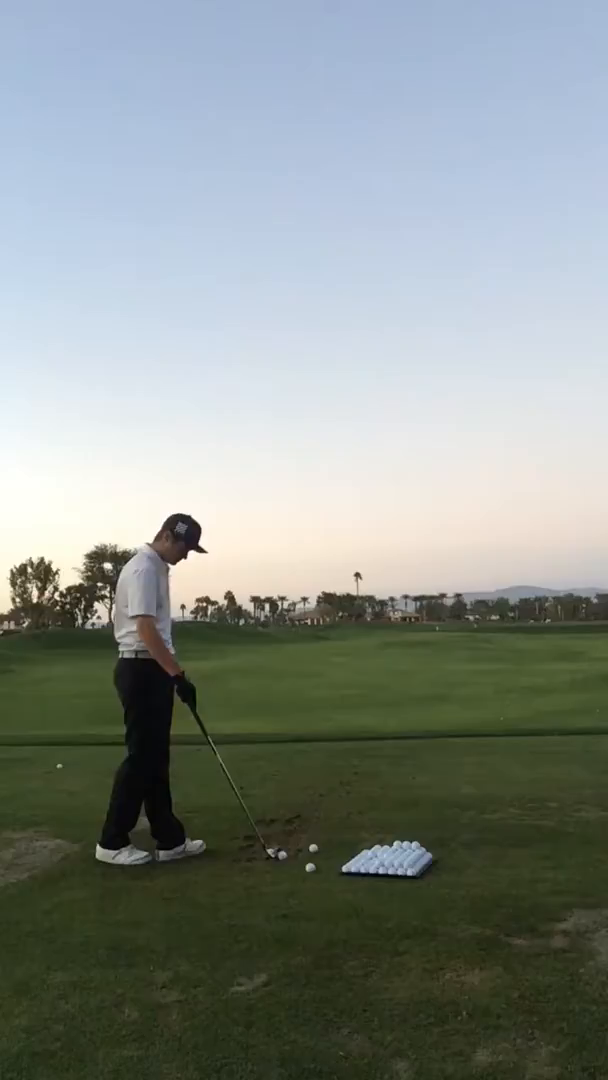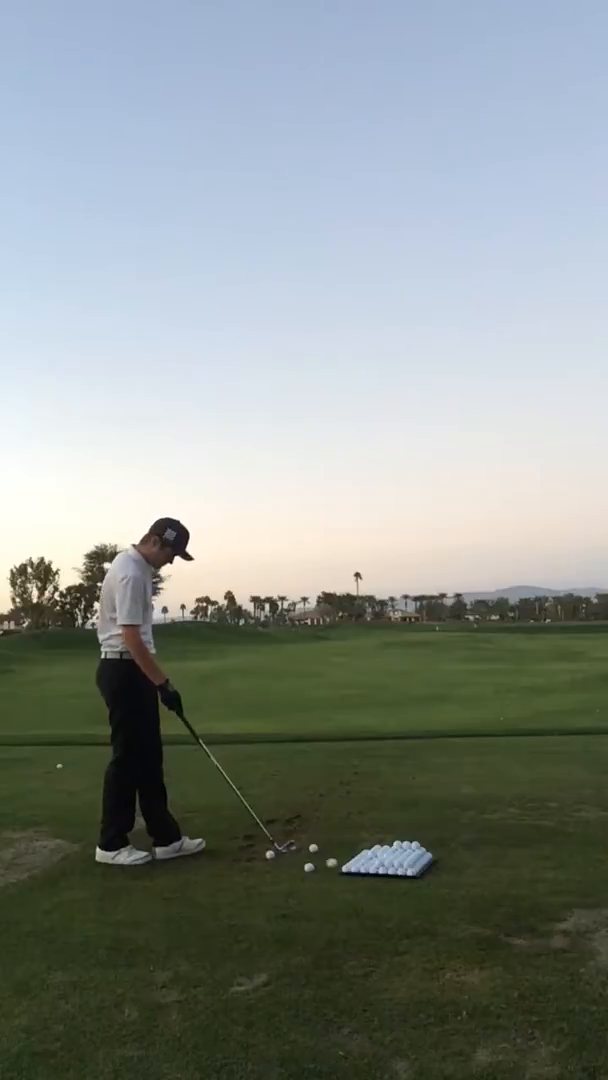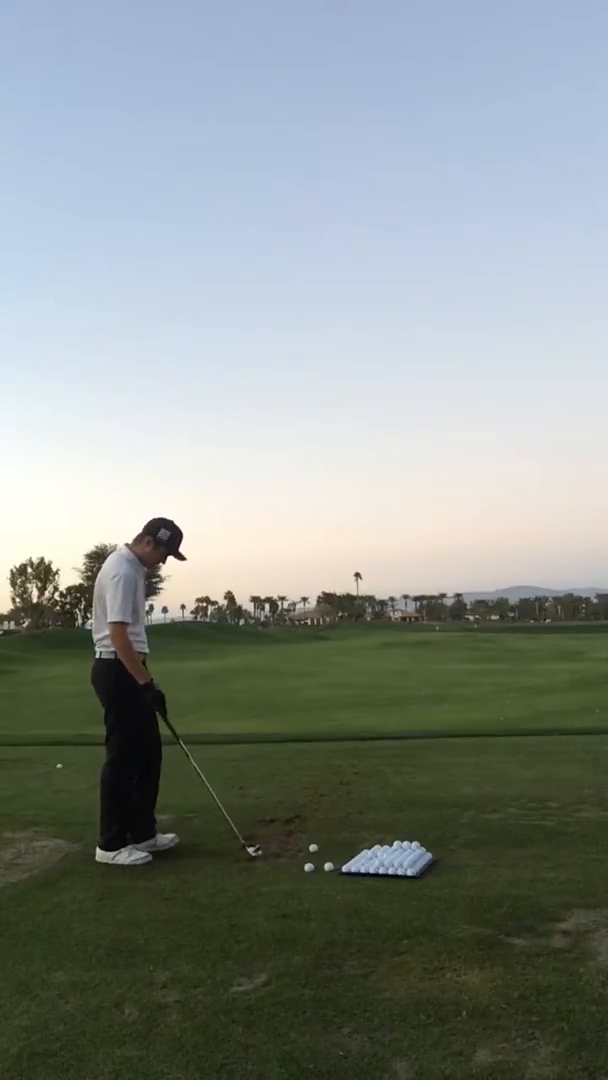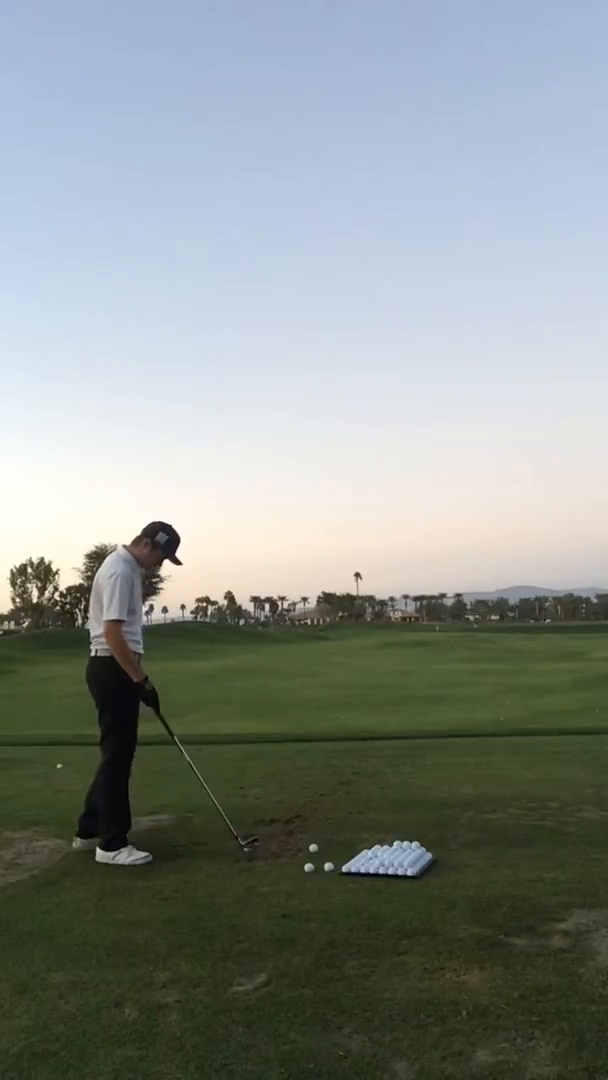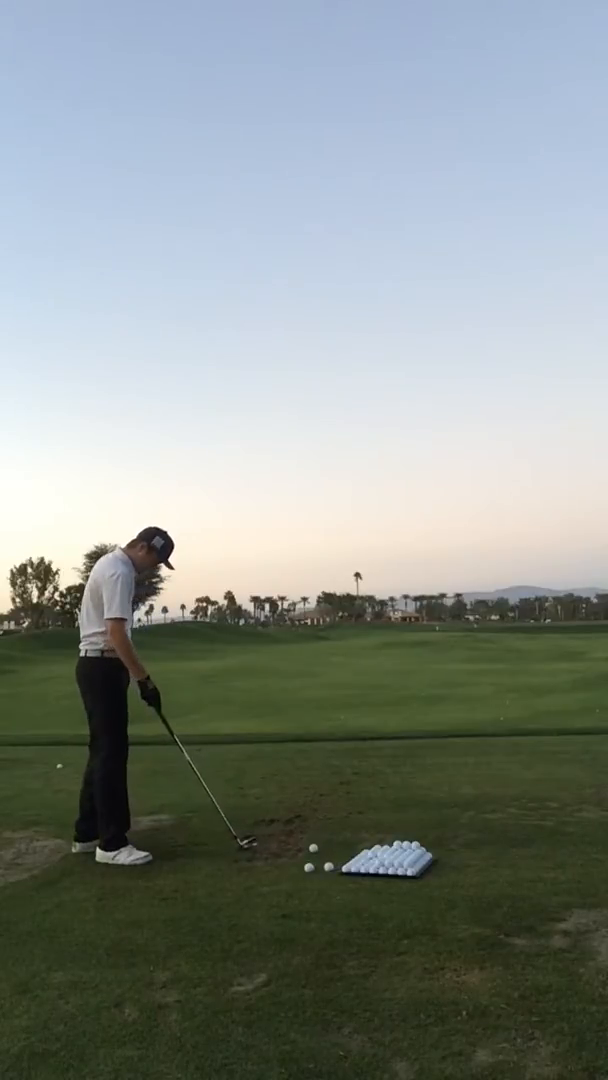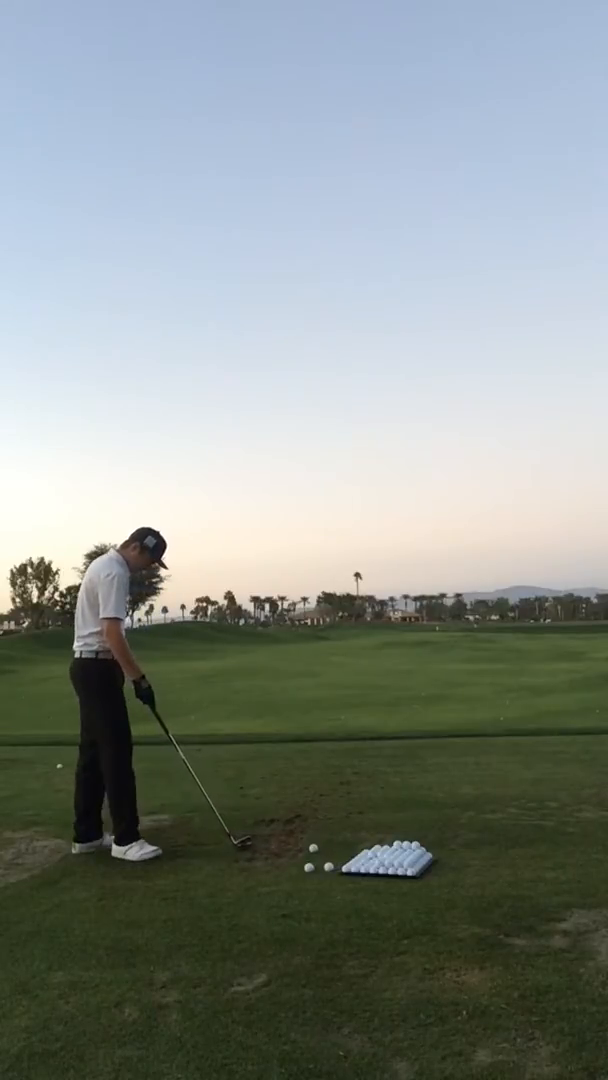
dt=0.4s
person 1, frame 1
left shoulder: (156, 567)
right shoulder: (143, 569)
right elbow: (146, 630)
left wrist: (171, 674)
right wrist: (178, 674)
left hip: (151, 671)
right hip: (141, 671)
left knee: (155, 759)
right knee: (140, 757)
left ankle: (169, 840)
right ankle: (112, 842)
person 1, frame 2
left shoulder: (136, 566)
right shoulder: (131, 574)
right elbow: (132, 638)
right wrist: (163, 684)
left hip: (131, 671)
right hip: (124, 672)
left knee: (149, 756)
right knee: (127, 757)
left ankle: (166, 838)
right ankle: (111, 844)
person 1, frame 3
left shoulder: (130, 566)
right shoulder: (123, 572)
right elbow: (118, 635)
right wrist: (147, 683)
left hip: (127, 671)
right hip: (118, 672)
left knee: (148, 750)
right knee: (122, 756)
left ankle: (142, 832)
right ankle: (112, 843)
person 1, frame 4
left shoulder: (126, 566)
right shoulder: (120, 572)
right elbow: (113, 633)
right wrist: (142, 680)
left hip: (115, 669)
right hip: (113, 670)
left knee: (118, 752)
right knee: (117, 754)
left ankle: (91, 828)
right ankle: (111, 843)
person 1, frame 5
left shoulder: (111, 564)
right shoulder: (119, 572)
right elbow: (117, 633)
right wrist: (144, 679)
left hip: (97, 665)
right hip: (102, 667)
left knee: (103, 752)
right knee: (112, 754)
left ankle: (87, 833)
right ankle: (111, 843)
person 1, frame 6
left shoulder: (103, 565)
right shoulder: (114, 573)
right elbow: (112, 632)
right wrist: (139, 679)
left hip: (89, 665)
right hip: (98, 668)
left knee: (94, 751)
right knee: (116, 751)
left ankle: (87, 834)
right ankle: (125, 838)
